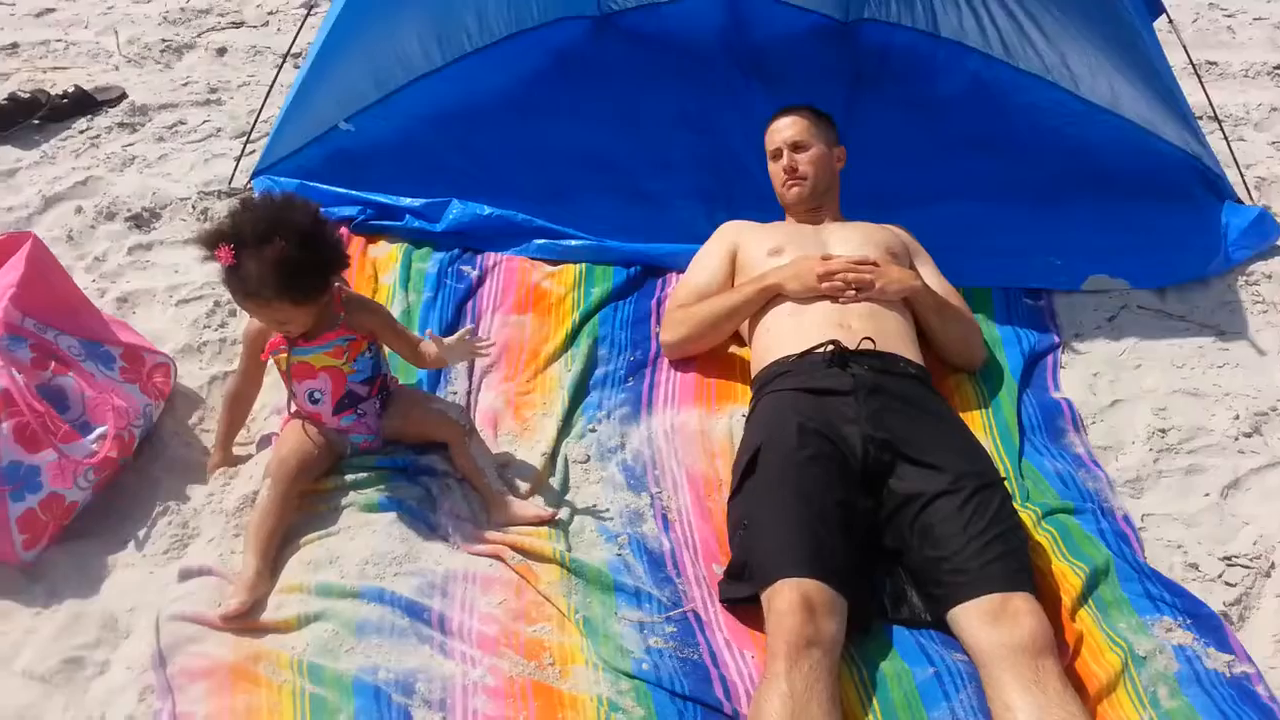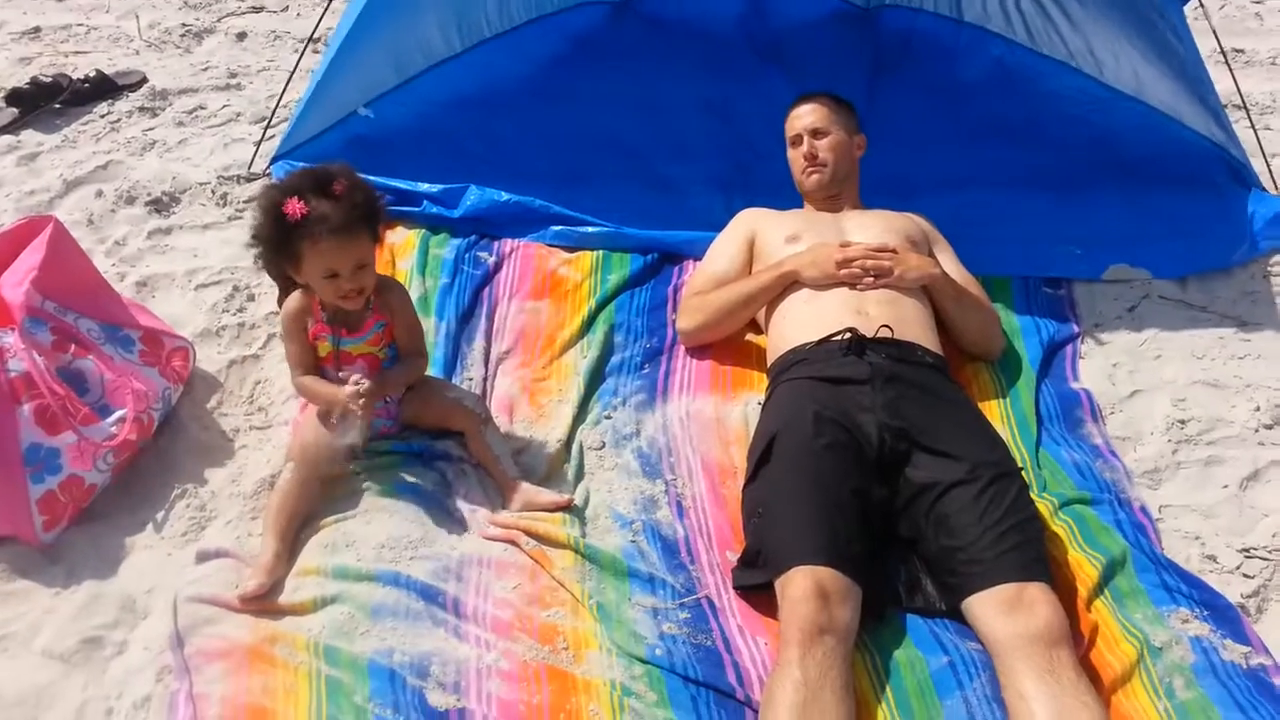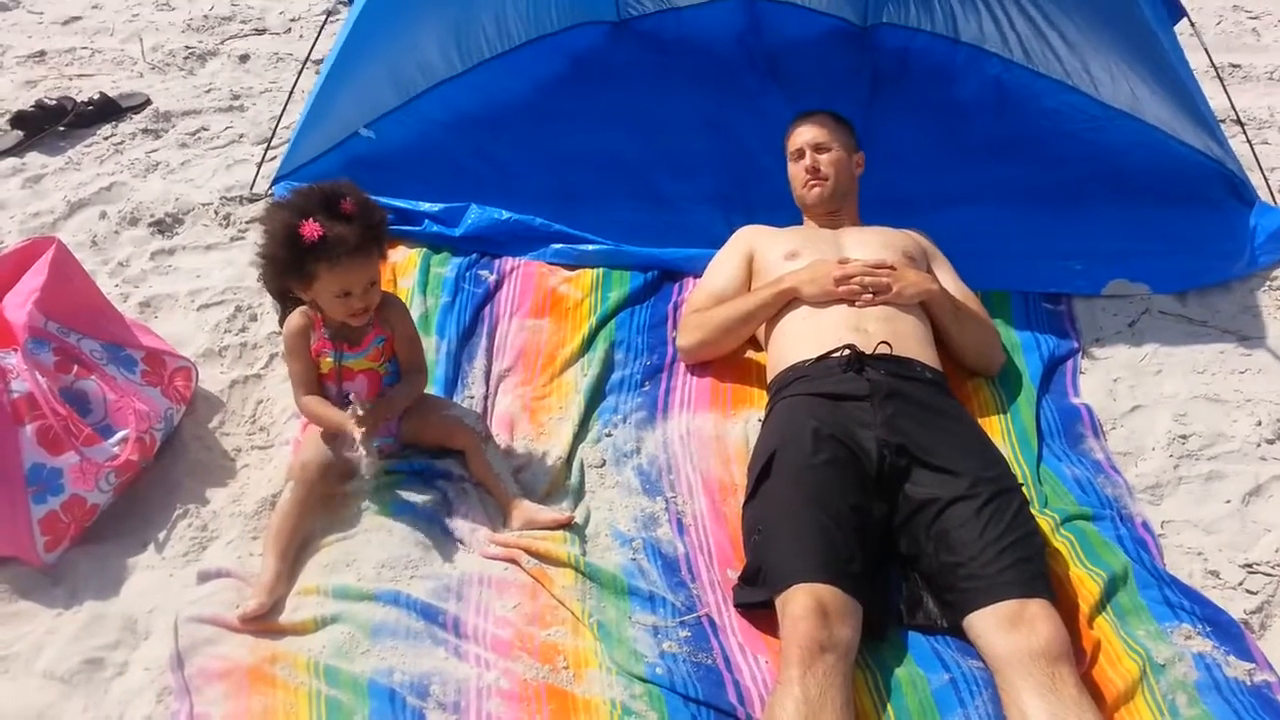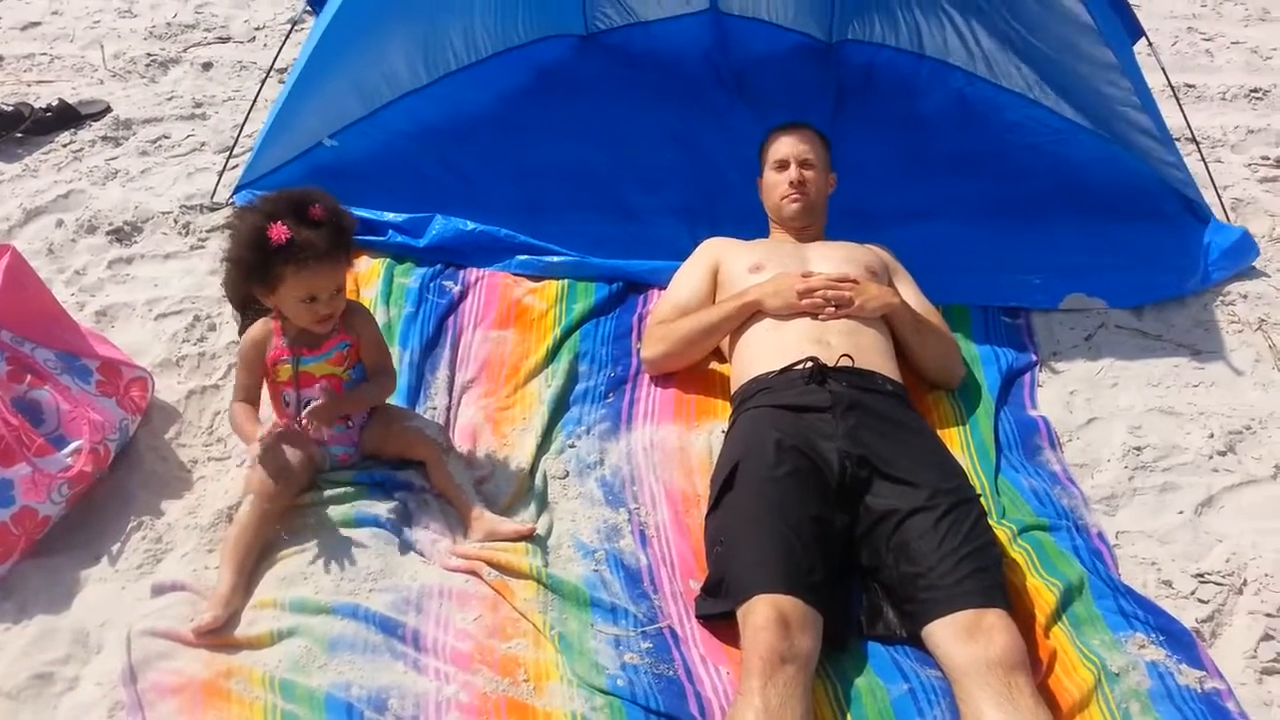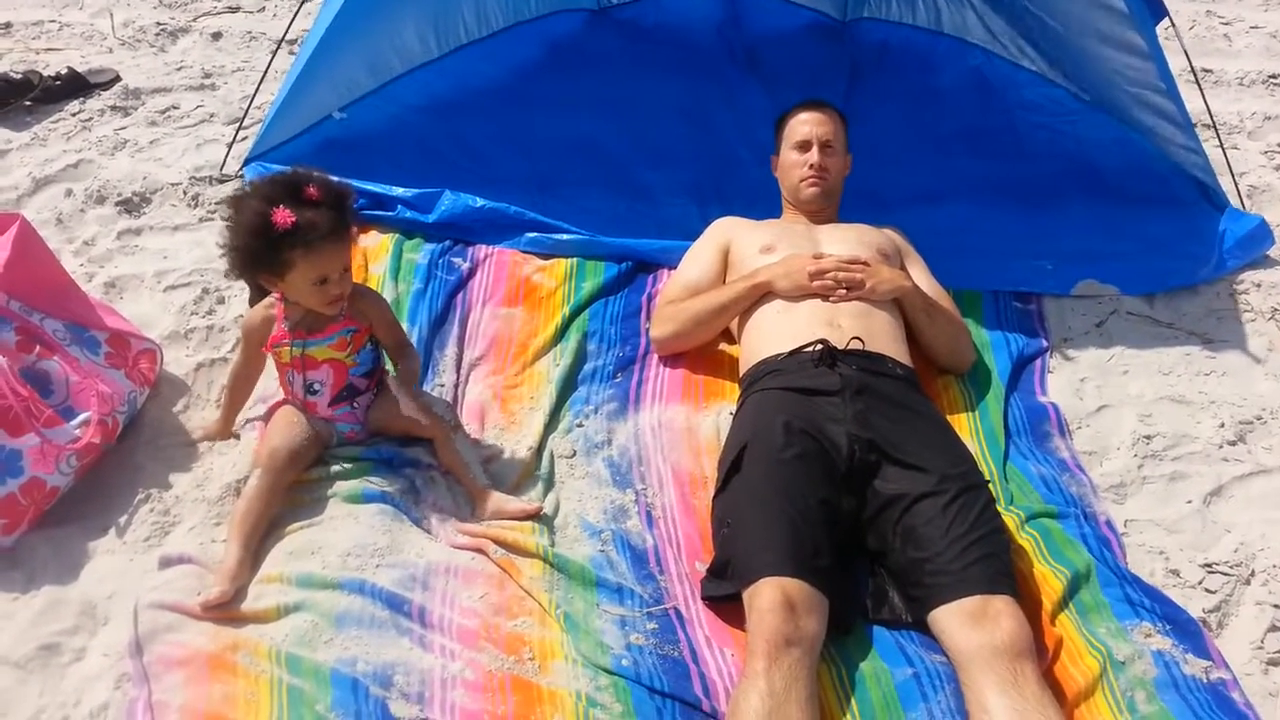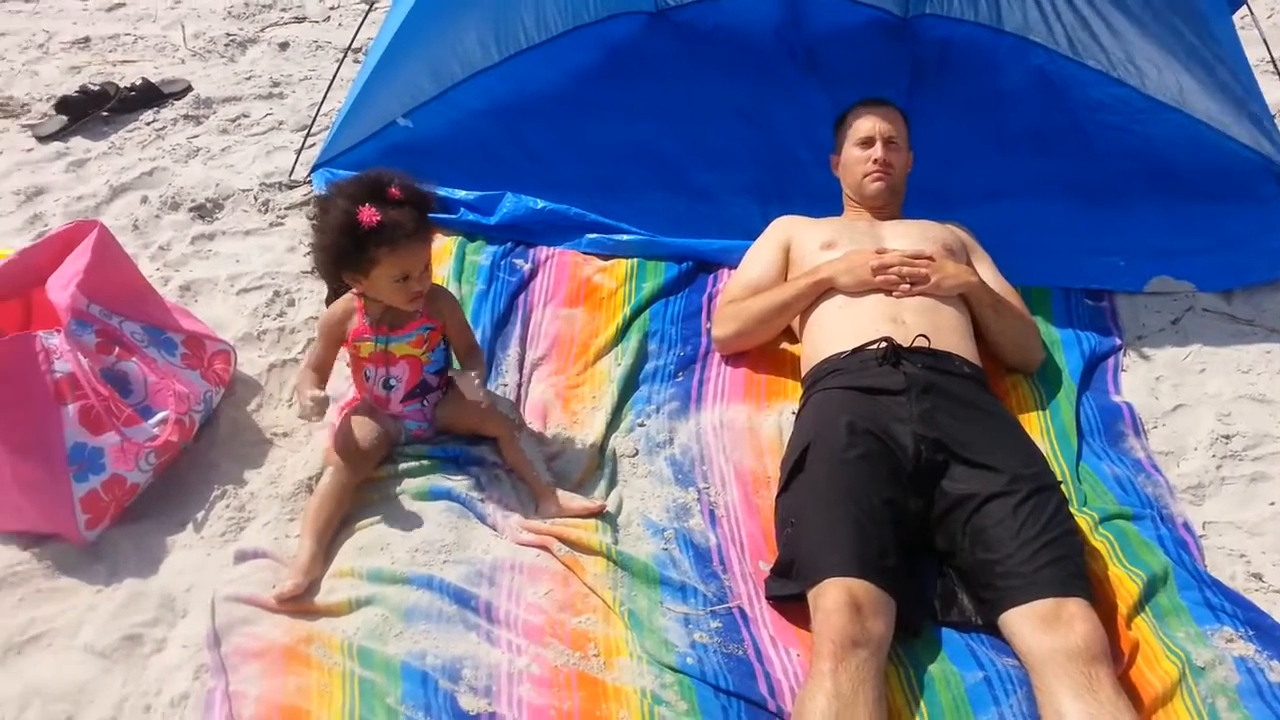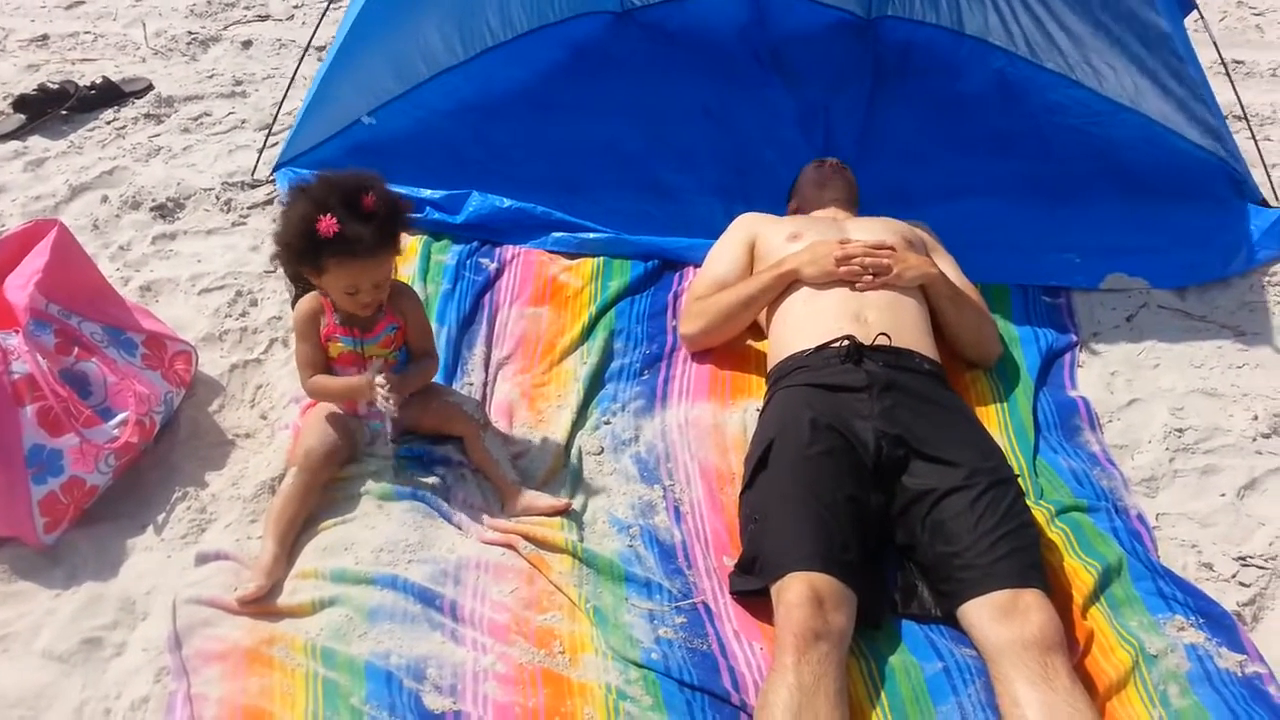
dt=0.7s
person 1, frame 1
left shoulder: (893, 237)
right shoulder: (740, 235)
left elbow: (971, 351)
right elbow: (674, 333)
left wrist: (912, 287)
right wrist: (776, 282)
left hip: (911, 404)
right hip: (797, 402)
left knee: (1020, 633)
right knee: (800, 626)
person 1, frame 2
left shoulder: (913, 225)
right shoulder: (758, 222)
left elbow: (990, 339)
right elbow: (690, 321)
left wrist: (930, 274)
right wrist: (794, 270)
left hip: (928, 392)
right hip: (815, 390)
left knee: (1035, 623)
right knee: (813, 615)
person 1, frame 3
left shoulder: (912, 242)
right shoulder: (756, 239)
left elbow: (989, 356)
right elbow: (691, 338)
left wrist: (930, 291)
right wrist: (792, 286)
left hip: (928, 408)
right hip: (814, 406)
left knee: (1036, 639)
right knee: (814, 631)
person 1, frame 4
left shoulder: (874, 257)
right shoulder: (723, 252)
left elbow: (950, 368)
right elbow: (655, 349)
left wrist: (889, 305)
right wrist: (757, 299)
left hip: (890, 422)
right hip: (778, 419)
left knee: (994, 650)
right knee: (775, 642)
person 1, frame 5
left shoulder: (887, 240)
right shoulder: (734, 231)
left elbow: (960, 354)
right elbow: (664, 329)
left wrist: (902, 289)
right wrist: (768, 280)
left hip: (898, 406)
right hip: (786, 402)
left knee: (1000, 637)
right knee: (781, 627)
person 1, frame 6
left shoulder: (953, 235)
right shoulder: (794, 230)
left elbow: (1029, 351)
right elbow: (725, 328)
left wrist: (968, 284)
right wrist: (829, 277)
left hip: (967, 405)
right hip: (849, 401)
left knee: (1074, 639)
right knee: (846, 630)
person 1, frame 7
left shoulder: (912, 234)
right shoulder: (759, 226)
left elbow: (987, 347)
right elbow: (693, 326)
left wrist: (929, 277)
right wrist: (793, 269)
left hip: (926, 399)
right hip: (812, 395)
left knee: (1030, 628)
right knee: (808, 620)
person 2, frame 1
left shoulder: (359, 312)
right shoulder: (260, 331)
left elbow: (414, 350)
right elbow: (242, 389)
left wrist: (445, 352)
right wrist: (222, 447)
left hip: (382, 408)
right hip: (317, 426)
left knee: (454, 424)
right knee: (279, 476)
left ankle: (497, 500)
right ankle: (254, 572)
person 2, frame 2
left shoulder: (391, 295)
right shoulder: (297, 311)
left elbow: (416, 358)
right elbow: (302, 379)
left wrist: (378, 387)
right wrist: (344, 397)
left hip: (399, 392)
right hip: (334, 407)
left knee: (471, 410)
right knee: (303, 460)
left ankle: (514, 486)
right ankle: (272, 554)
person 2, frame 3
left shoulder: (391, 311)
right shoulder: (300, 327)
left elbow: (416, 374)
right elbow: (306, 398)
left wrist: (384, 410)
right wrist: (347, 423)
left hip: (397, 412)
right hip: (337, 427)
left knee: (471, 427)
right knee: (305, 475)
left ankle: (514, 505)
right ankle: (273, 573)
person 2, frame 4
left shoulder: (356, 320)
right shoulder: (261, 339)
left elbow: (383, 377)
right elbow: (243, 402)
left wrist: (349, 399)
right wrist: (255, 437)
left hip: (363, 423)
right hip: (299, 439)
left knee: (432, 441)
right knee: (263, 491)
left ankle: (476, 516)
right ankle: (229, 587)
person 2, frame 5
left shoulder: (365, 303)
right shoulder: (262, 321)
left elbow: (402, 349)
right elbow: (244, 373)
left wrist: (406, 386)
right wrist: (223, 423)
left hip: (372, 402)
right hip: (307, 415)
left knee: (440, 421)
right knee: (271, 462)
left ankle: (483, 495)
right ankle: (235, 560)
person 2, frame 6
left shoulder: (440, 302)
right shoulder: (343, 315)
left elbow: (472, 353)
right elbow: (313, 368)
left wrist: (470, 378)
right wrist: (308, 395)
left hip: (439, 401)
right hip: (376, 413)
left knee: (505, 419)
right knee: (343, 465)
left ankle: (547, 494)
right ankle: (308, 555)
person 2, frame 7
left shoulder: (403, 300)
right shoulder: (310, 312)
left elbow: (428, 360)
right elbow: (313, 382)
left wrist: (400, 383)
right wrist: (363, 384)
left hip: (404, 398)
right hip: (341, 407)
left knee: (472, 416)
right knee: (305, 462)
left ankle: (513, 493)
right ankle: (271, 556)
